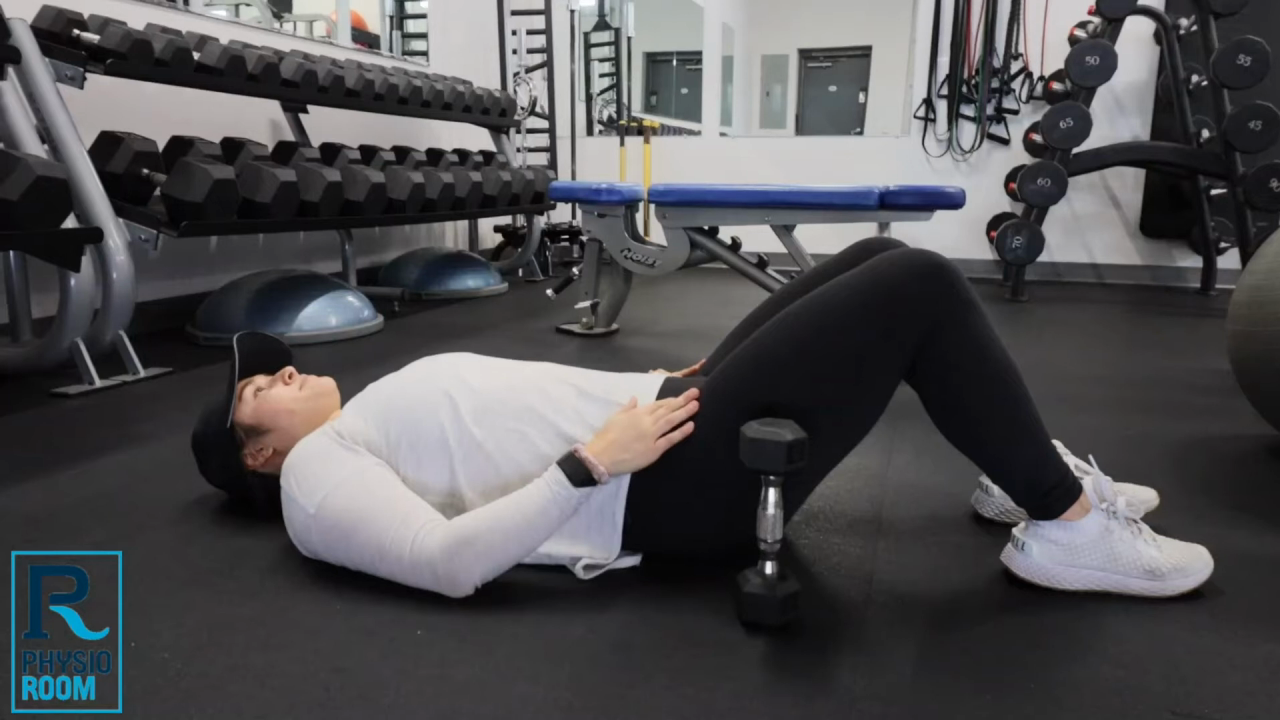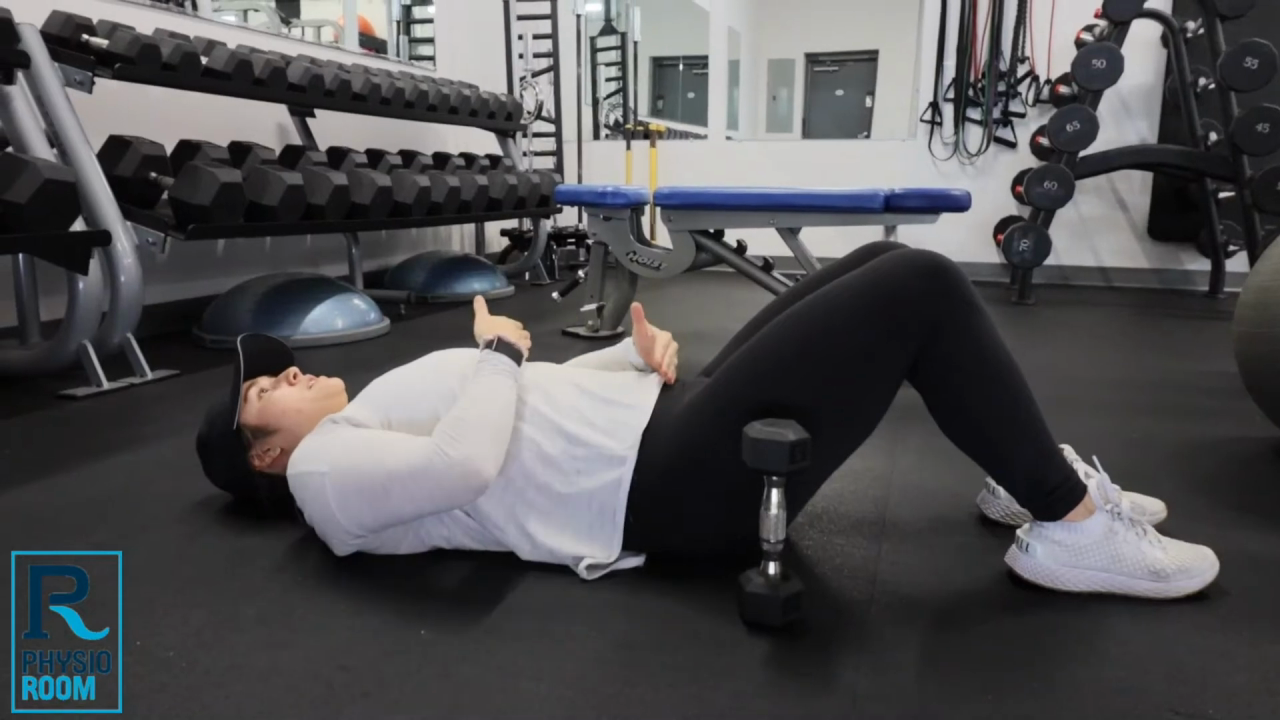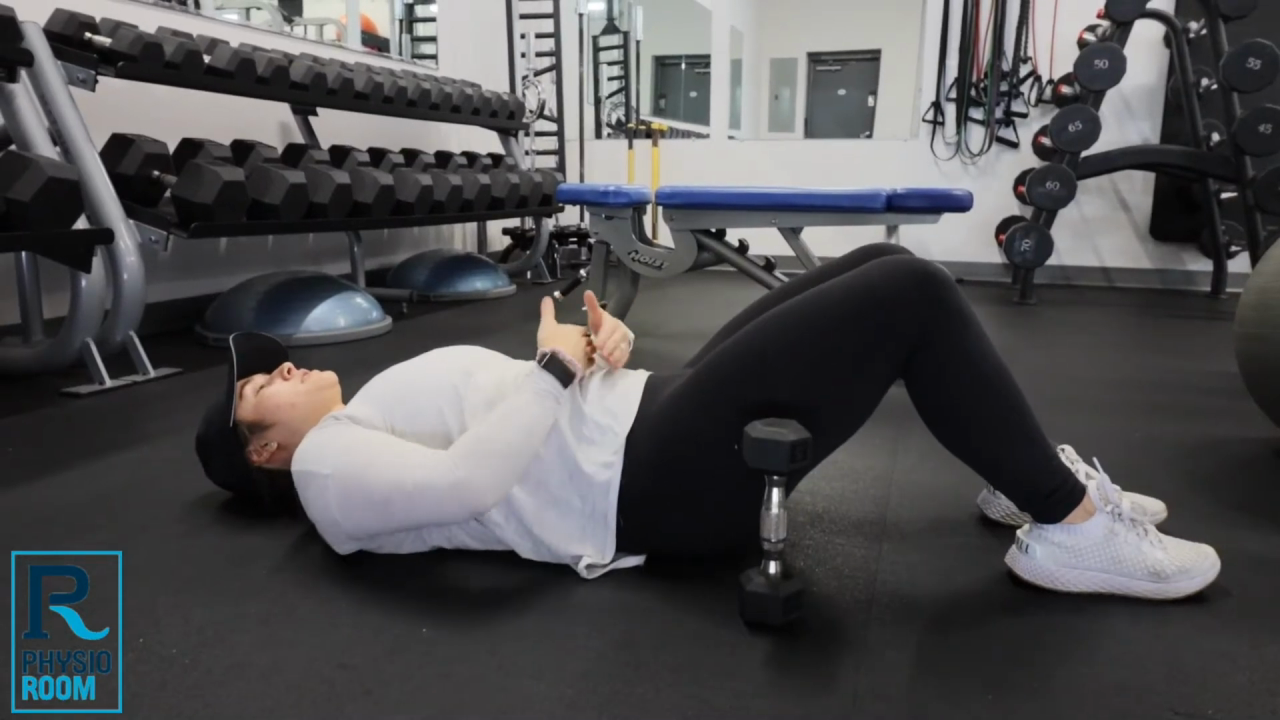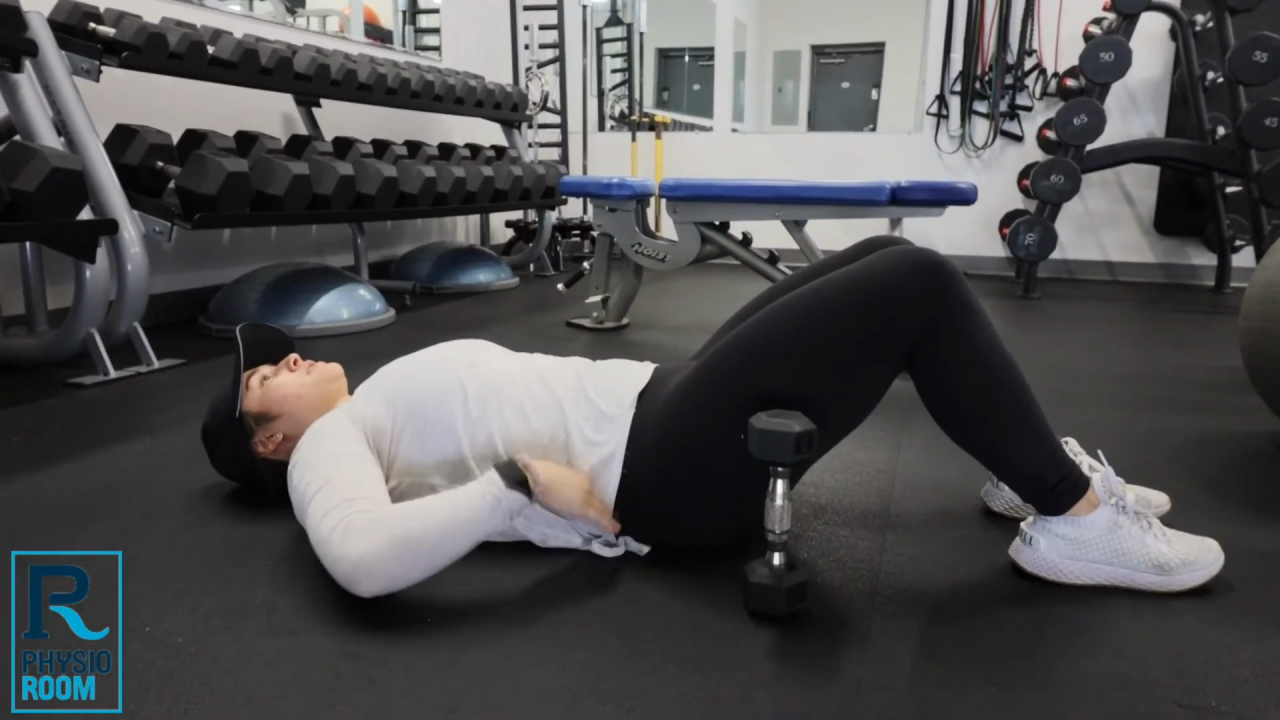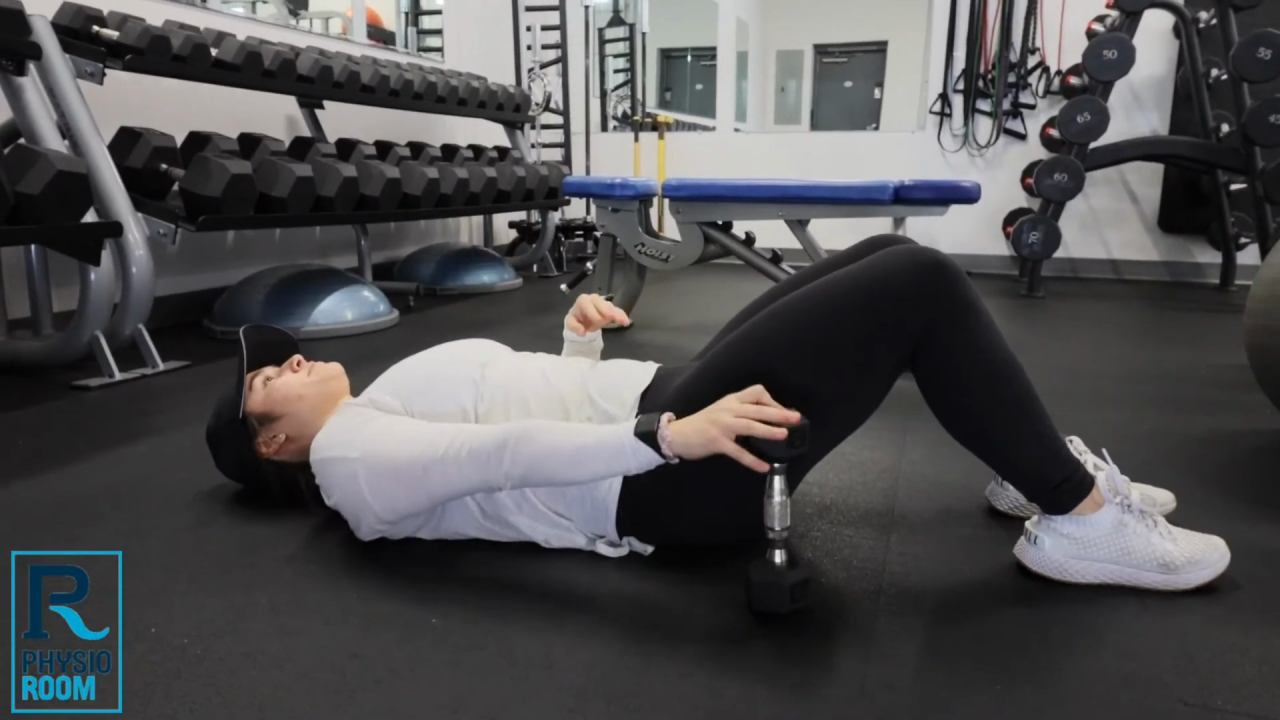
dt=1s
person 1, frame 1
left shoulder: (371, 425)
right shoulder: (318, 478)
right elbow: (449, 561)
left wrist: (654, 381)
right wrist: (590, 466)
left hip: (652, 426)
right hip: (675, 490)
left knee: (884, 261)
right knee: (918, 288)
left ankle: (1027, 474)
right ankle: (1065, 526)
person 1, frame 2
left shoulder: (368, 419)
right shoulder: (328, 472)
right elbow: (467, 462)
left wrist: (639, 351)
right wrist: (497, 349)
left hip: (663, 423)
right hip: (676, 488)
left knee: (892, 266)
right knee: (923, 289)
left ankle: (1031, 477)
right ankle: (1069, 526)
person 1, frame 3
left shoulder: (370, 418)
right shoulder: (329, 468)
right elbow: (473, 479)
left wrist: (600, 348)
right wrist: (554, 365)
left hip: (652, 417)
right hip: (659, 486)
left knee: (886, 268)
right knee: (911, 300)
left ankle: (1031, 477)
right ankle: (1069, 528)
person 1, frame 4
left shoulder: (378, 412)
right shoulder: (330, 449)
right elbow: (365, 558)
right wrist: (519, 482)
left hip: (656, 403)
right hip: (670, 474)
left knee: (890, 260)
right knee: (918, 285)
left ankle: (1035, 470)
right ankle: (1075, 520)
person 1, frame 5
left shoulder: (383, 409)
right shoulder: (350, 456)
right elbow: (506, 453)
left wrist: (576, 337)
right wrist: (669, 438)
left hip: (661, 395)
right hip: (669, 486)
left knee: (894, 258)
right knee: (921, 285)
left ankle: (1037, 468)
right ankle: (1079, 517)
